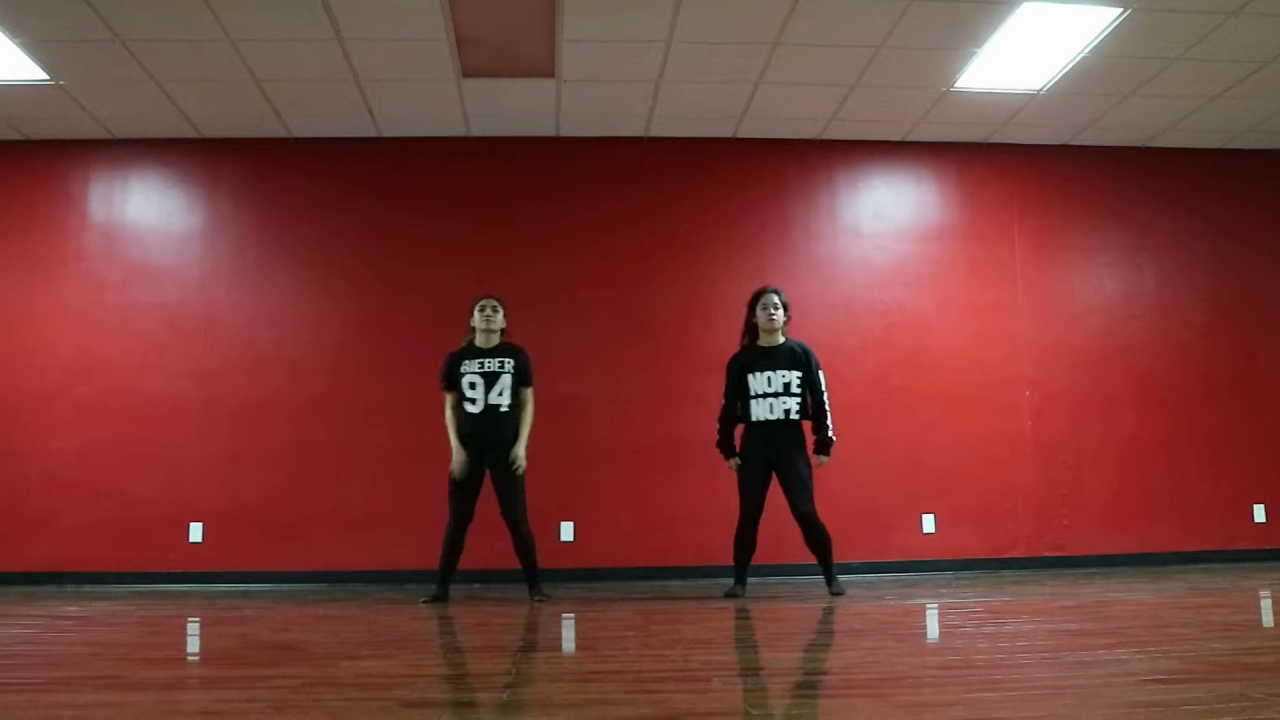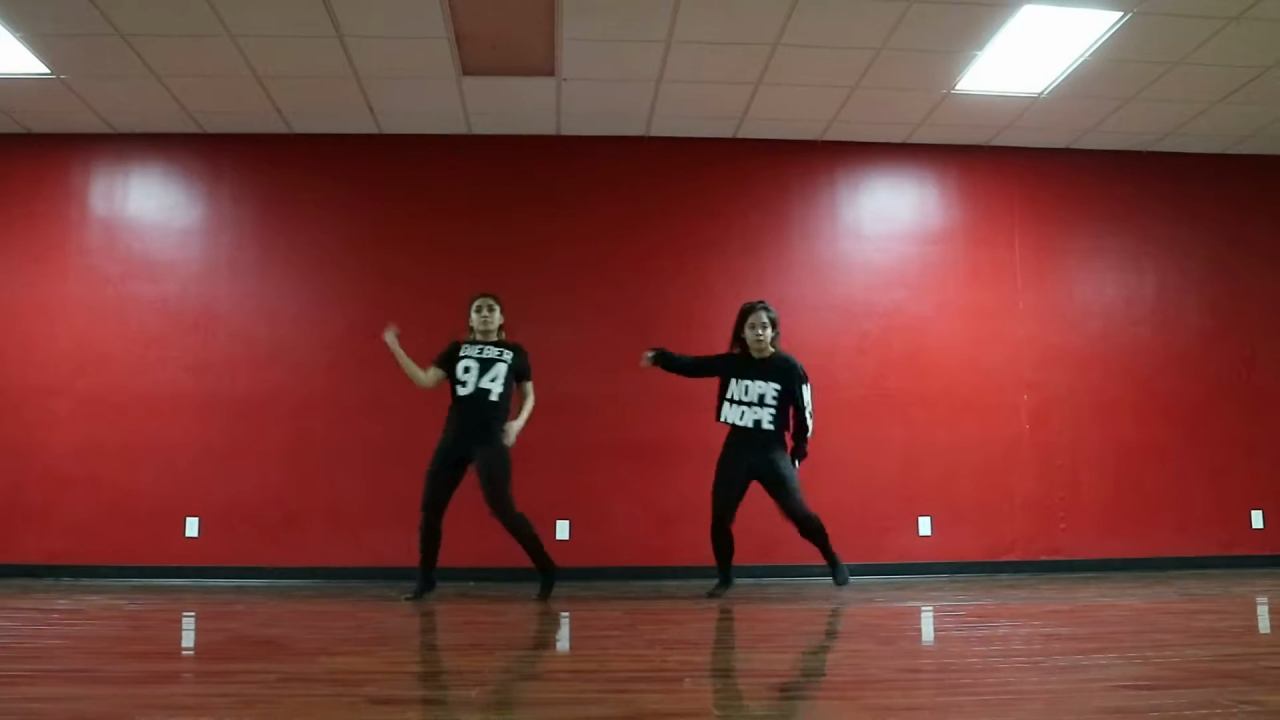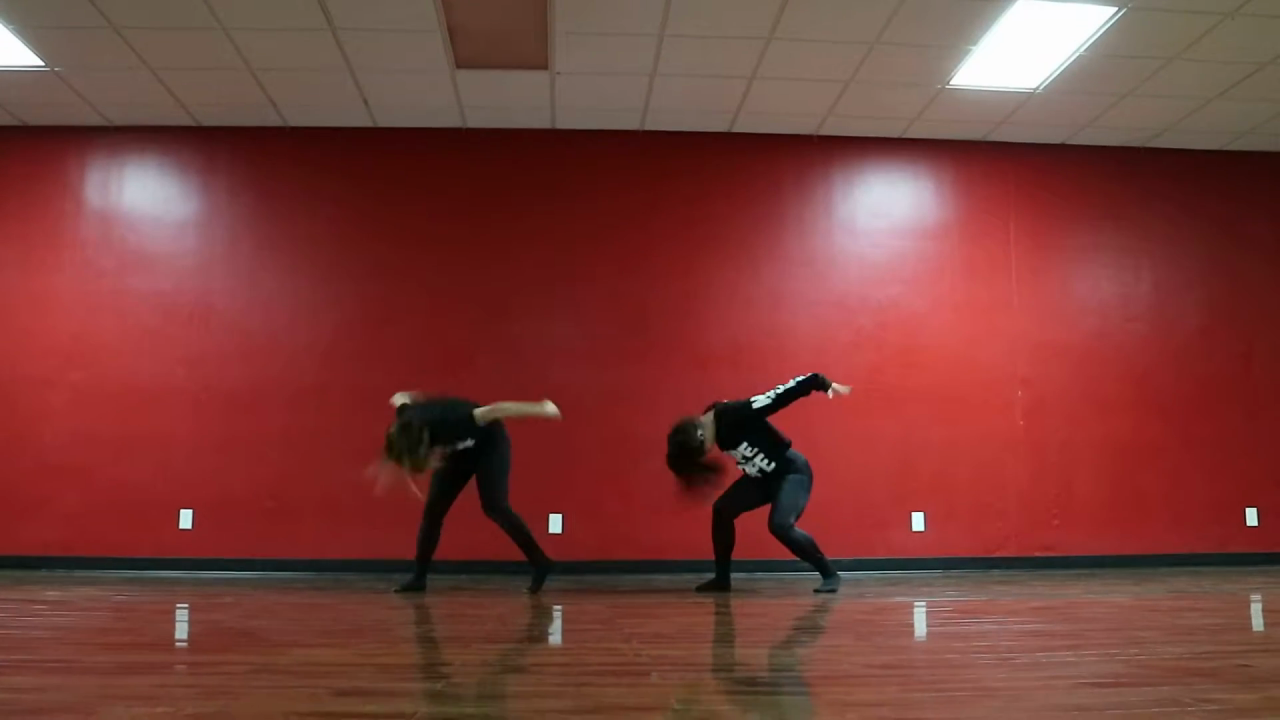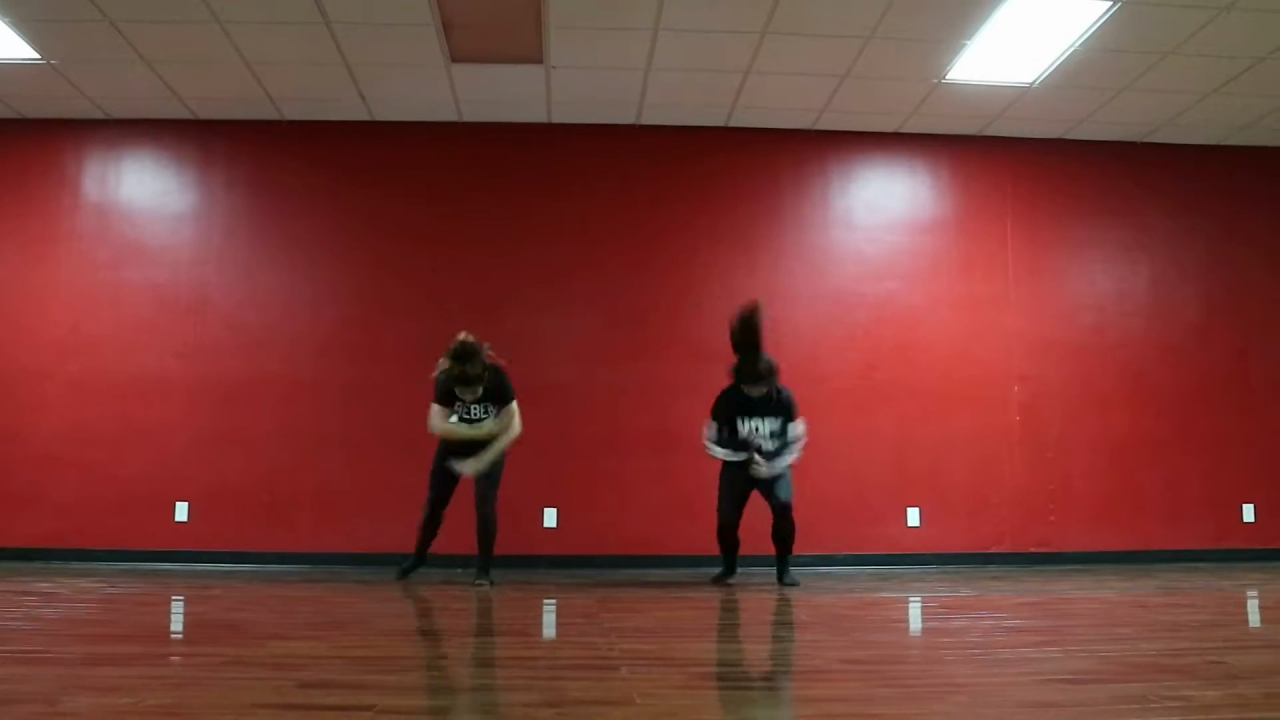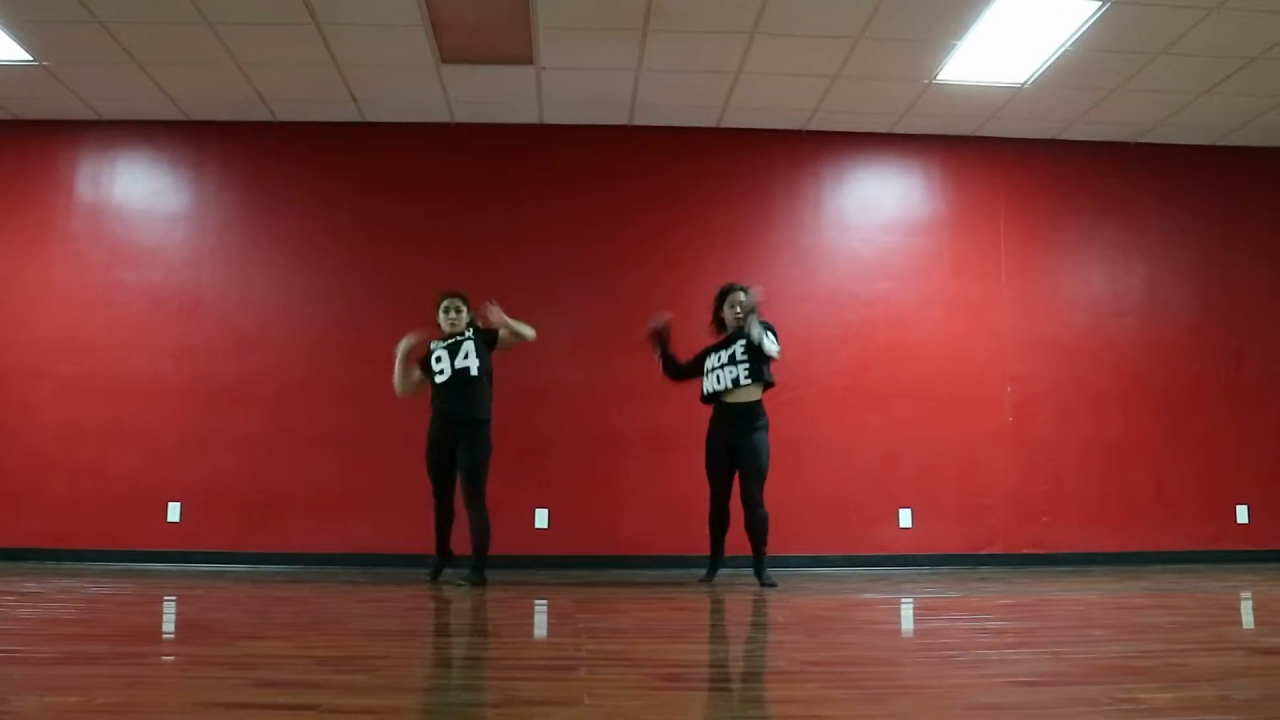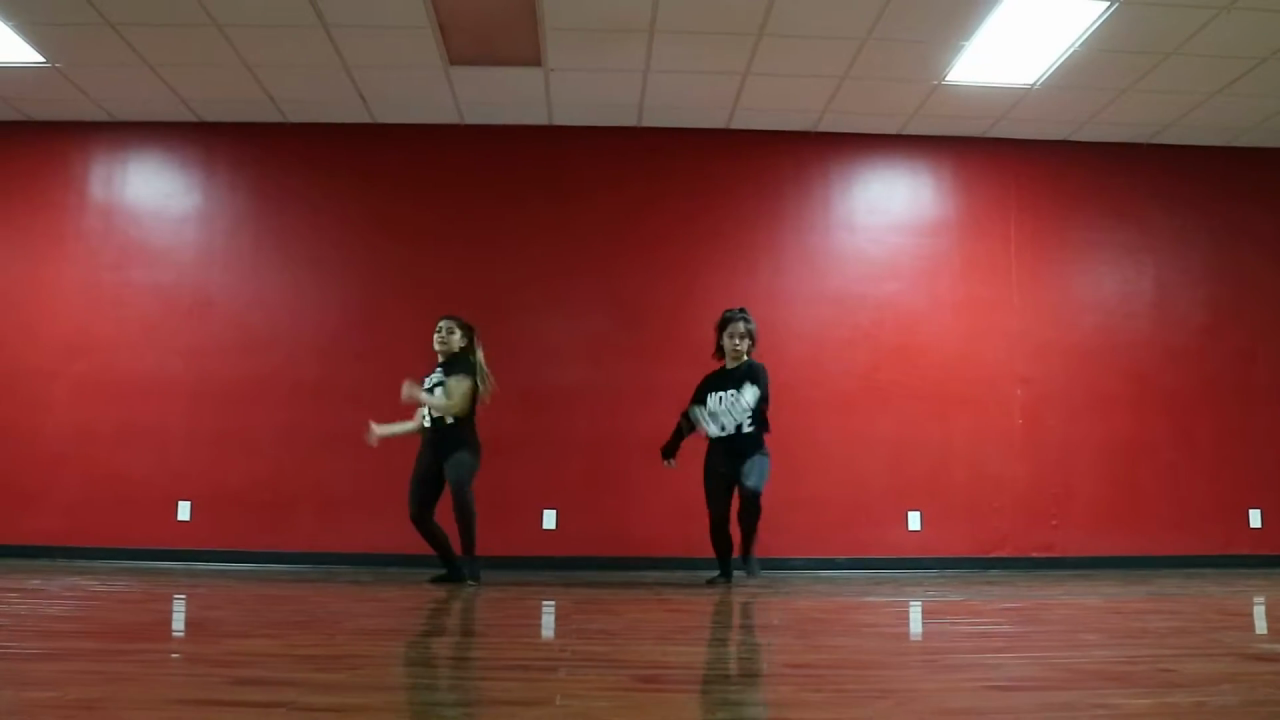
dt=0.7s
person 1, frame 1
left shoulder: (802, 353)
right shoulder: (741, 360)
left elbow: (820, 398)
right elbow: (729, 407)
left wrist: (824, 443)
right wrist: (727, 448)
left hip: (791, 441)
right hip: (754, 444)
left knee: (805, 512)
right knee: (749, 514)
left ankle: (831, 577)
right ankle: (739, 580)
person 1, frame 2
left shoulder: (789, 367)
right shoulder: (731, 362)
left elbow: (803, 412)
right elbow: (691, 366)
left wrist: (798, 453)
right wrist: (658, 356)
left hip: (772, 451)
right hip: (735, 450)
left knee: (797, 510)
right knee: (721, 517)
left ankle: (834, 562)
right ankle: (724, 577)
person 1, frame 3
left shoulder: (736, 414)
right shoulder: (721, 424)
left elbow: (781, 395)
left wrist: (821, 382)
left hip: (791, 472)
right hip: (764, 475)
left knee: (780, 525)
right knee: (722, 510)
left ankle: (830, 575)
right ankle: (722, 577)
person 1, frame 4
left shoulder: (783, 398)
right shoulder: (727, 399)
left elbow: (795, 441)
right elbow: (713, 443)
left wrist: (773, 463)
right wrist: (746, 454)
left hip: (774, 464)
right hip: (737, 465)
left knee: (783, 505)
right knee: (726, 518)
left ankle: (783, 568)
right ankle: (729, 566)
person 1, frame 5
left shoulder: (758, 334)
right shoulder: (713, 350)
left elbow: (770, 350)
right elbow: (676, 373)
left wrist: (753, 326)
right wrist: (662, 344)
left hip: (752, 422)
right hip: (721, 424)
left knee: (752, 498)
right knee: (718, 498)
left ankle: (761, 567)
right ankle: (714, 563)
person 1, frame 6
left shoulder: (755, 372)
right shoulder: (712, 380)
left elbow: (744, 403)
right elbow: (690, 416)
left wrist: (703, 418)
right wrist: (670, 450)
left hip: (752, 450)
right hip: (719, 454)
left knee: (751, 490)
right knee: (718, 517)
left ankle: (748, 551)
right ankle: (725, 570)
person 2, frame 1
left shoulder: (516, 355)
right shoulder: (457, 359)
left elbow: (527, 403)
right elbow: (450, 406)
left wrist: (522, 444)
right wrist: (455, 446)
left hip: (505, 447)
right hip: (468, 448)
left knee: (516, 518)
right knee: (458, 518)
left ankle: (534, 584)
right ankle: (442, 587)
person 2, frame 2
left shoulder: (514, 352)
right shoulder: (457, 349)
left elbow: (529, 395)
right elbow: (425, 381)
left wrist: (518, 422)
right wrist: (396, 349)
left hip: (489, 439)
right hip: (452, 438)
left knee: (502, 508)
right knee: (430, 507)
left ankle: (547, 571)
right ankle: (426, 580)
person 2, frame 3
left shoulder: (448, 420)
right shoulder: (409, 420)
left elbow: (494, 411)
right elbow: (399, 398)
left wrist: (540, 408)
left hip: (489, 444)
right hip: (465, 451)
left knee: (495, 507)
right knee: (433, 509)
left ankle: (541, 565)
right ankle: (419, 576)
person 2, frame 4
left shoulder: (497, 378)
right shoulder: (445, 382)
left elbow: (515, 426)
right elbow: (436, 426)
left wrist: (482, 460)
right wrist: (484, 429)
left hip: (490, 445)
right hip: (454, 443)
left knee: (485, 500)
right knee: (435, 503)
left ankle: (483, 570)
right ankle: (419, 556)
person 2, frame 5
left shoulder: (482, 336)
right shoulder: (433, 350)
left elbow: (529, 335)
right elbow: (402, 390)
left wrist: (502, 319)
right wrist: (401, 355)
left hip: (475, 426)
right hip: (440, 428)
left knee: (474, 498)
right knee: (441, 497)
left ankle: (478, 569)
right ankle: (442, 555)
person 2, frame 6
left shoulder: (461, 366)
right shoulder: (436, 371)
left elbow: (455, 406)
right elbow: (422, 419)
left wrist: (416, 394)
right wrist: (384, 430)
left hip: (462, 449)
right hip: (431, 451)
left knee: (459, 488)
right knee: (418, 514)
left ankle: (470, 564)
right ankle: (452, 567)
